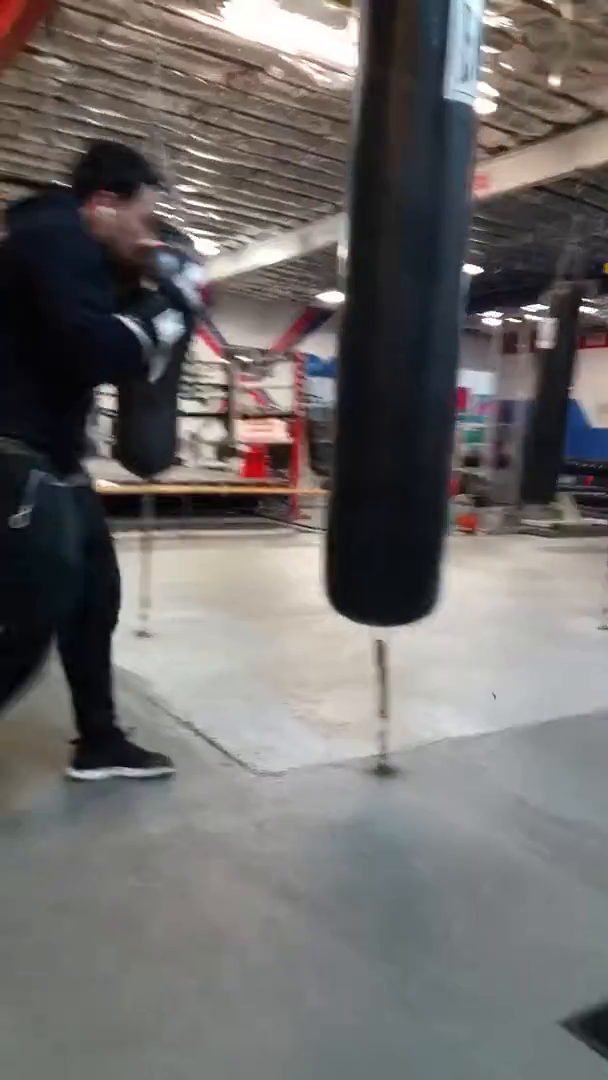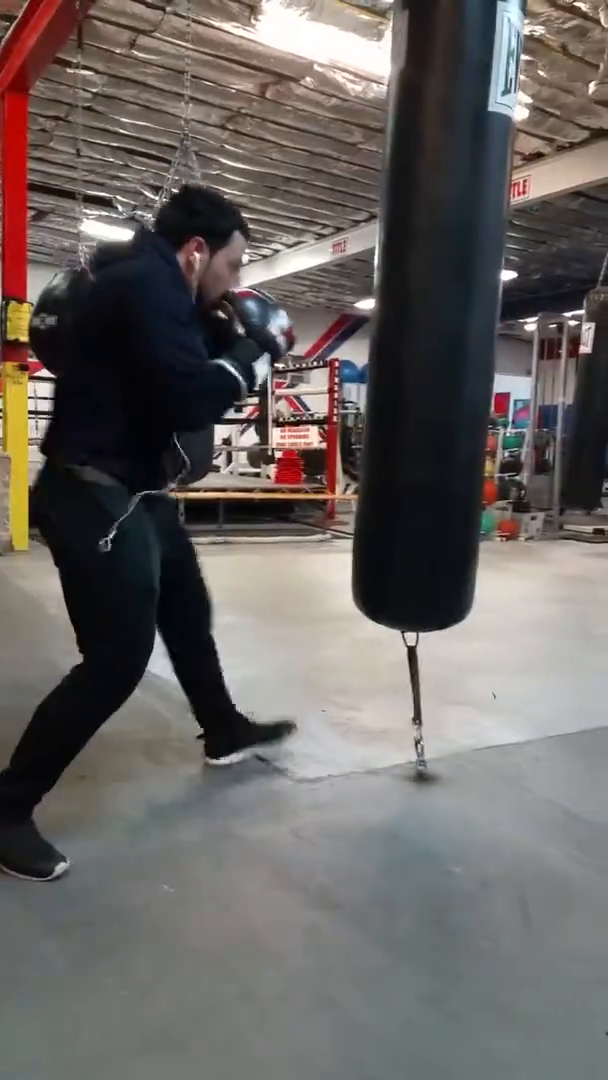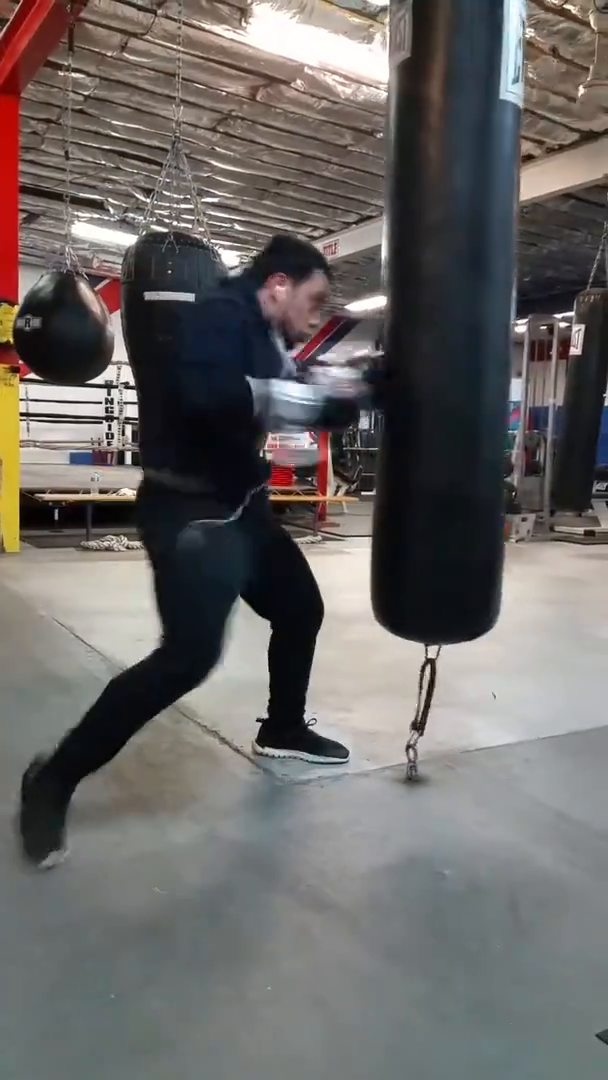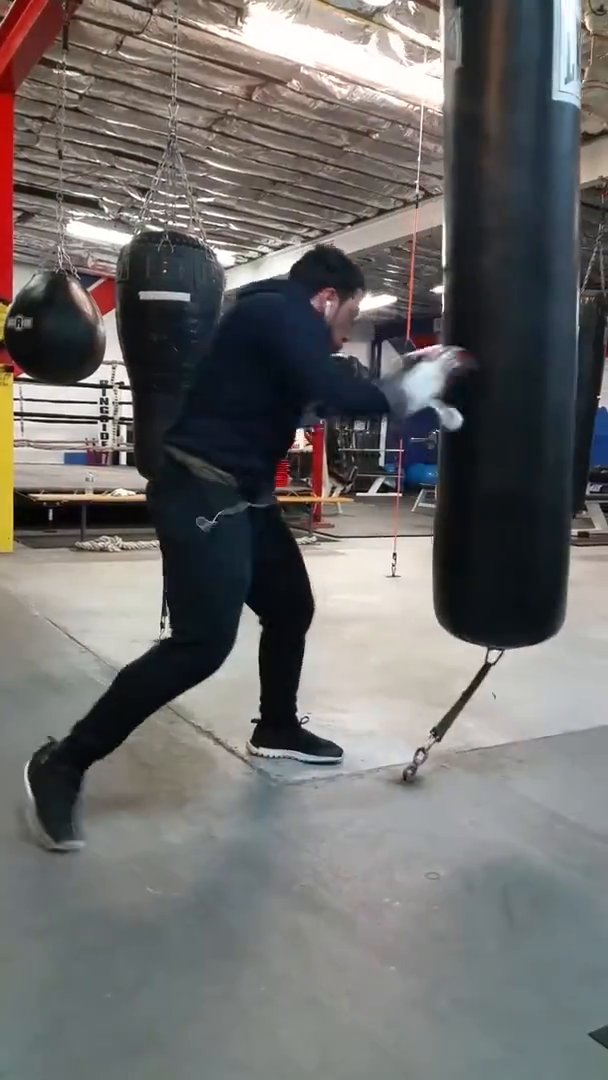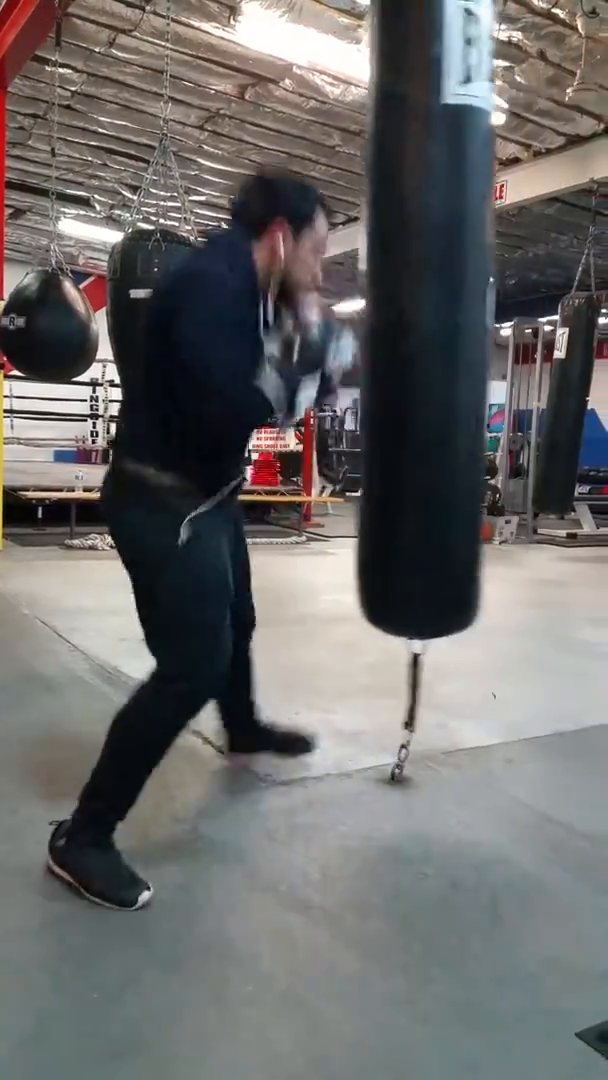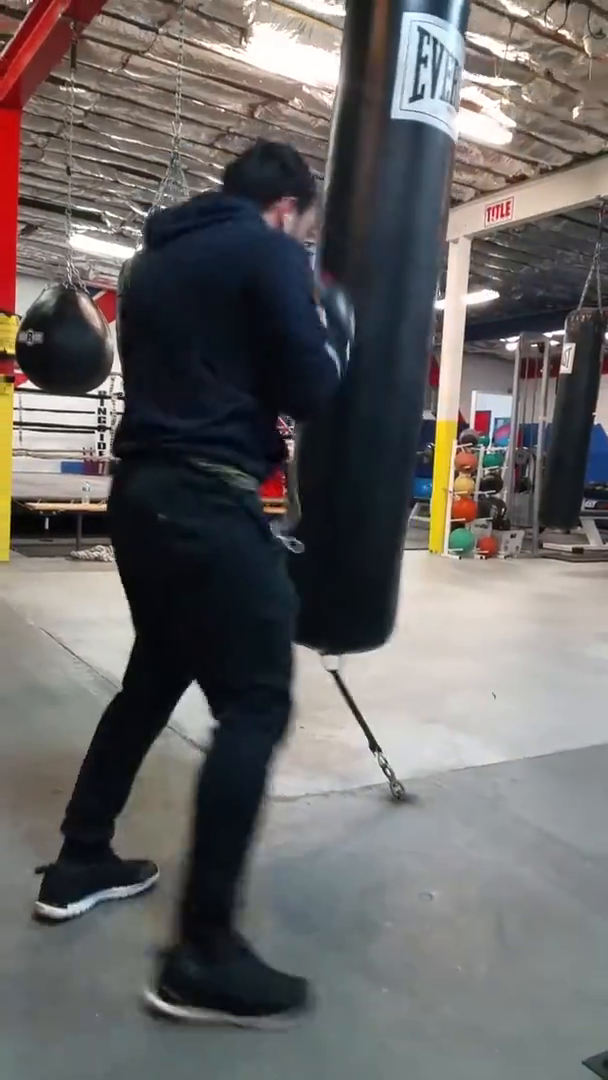
dt=0.4s
person 1, frame 1
left shoulder: (73, 249)
right shoulder: (57, 235)
left elbow: (98, 347)
right elbow: (98, 351)
left wrist: (147, 285)
right wrist: (167, 309)
left knee: (96, 599)
left ankle: (99, 743)
person 1, frame 2
left shoulder: (168, 288)
right shoulder: (142, 282)
left elbow: (198, 375)
right elbow: (198, 395)
left wrist: (243, 341)
right wrist: (254, 347)
left hip: (139, 493)
right hip: (94, 501)
left knee: (187, 608)
right knee: (118, 659)
left ankle: (223, 730)
person 1, frame 3
left shoulder: (267, 340)
right shoulder: (221, 315)
left elbow: (306, 410)
right elbow: (201, 394)
left wrist: (341, 393)
right wrist: (293, 395)
left hip: (238, 504)
right hip: (189, 509)
left knee: (302, 610)
right knee: (188, 656)
left ankle: (283, 727)
right ankle: (54, 778)
person 1, frame 4
left shoulder: (285, 319)
right shoulder: (282, 313)
left elbow: (310, 403)
right elbow: (330, 393)
right wrist: (419, 382)
left hip: (239, 493)
right hip: (201, 492)
left knee: (291, 608)
right knee: (202, 643)
left ankle: (277, 730)
right ankle: (62, 766)
person 1, frame 5
left shoulder: (232, 285)
right shoulder: (211, 283)
right elbow: (226, 406)
left wrist: (296, 371)
right wrist: (301, 370)
left hip: (198, 495)
right hip: (162, 502)
left knee: (230, 620)
right knee: (191, 662)
left ankle: (243, 727)
right ankle: (83, 838)
person 1, frame 6
left shoulder: (151, 263)
right shoulder: (270, 255)
right elbow: (311, 389)
right wrist: (332, 338)
left hip: (140, 494)
right hip: (210, 500)
left knee: (155, 676)
right knee: (254, 708)
left ankle: (80, 861)
right ankle: (200, 954)
